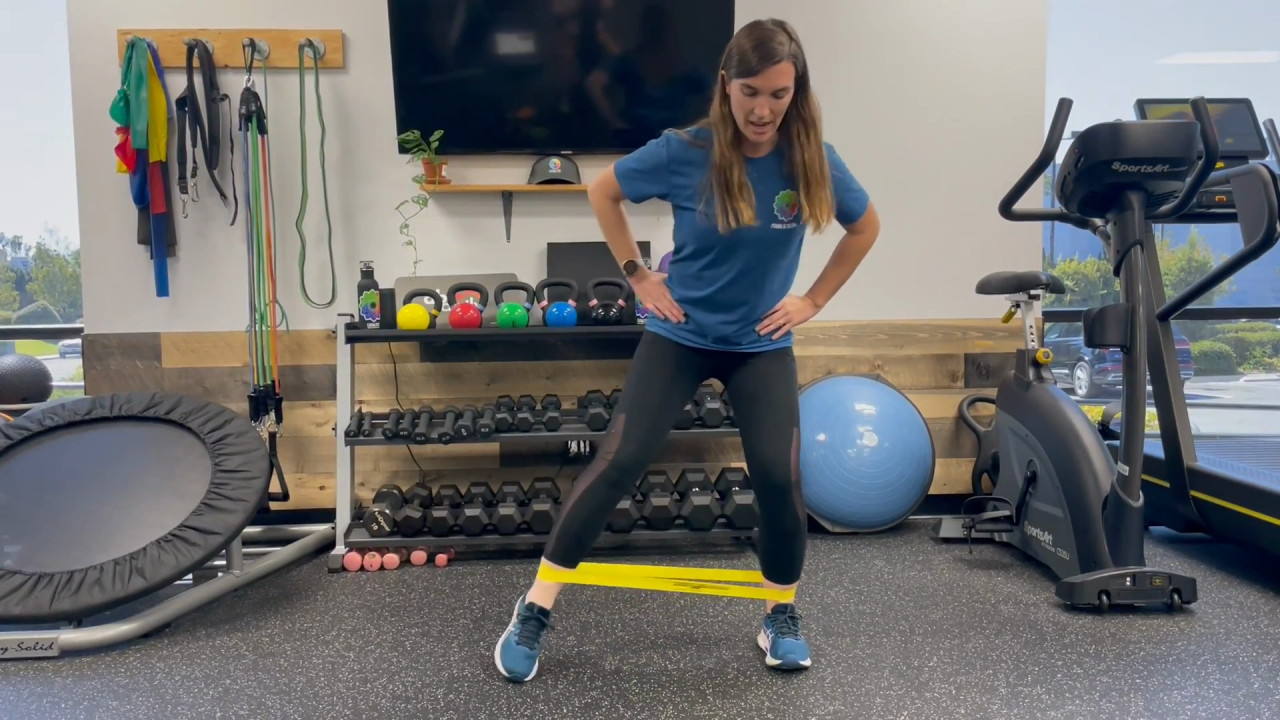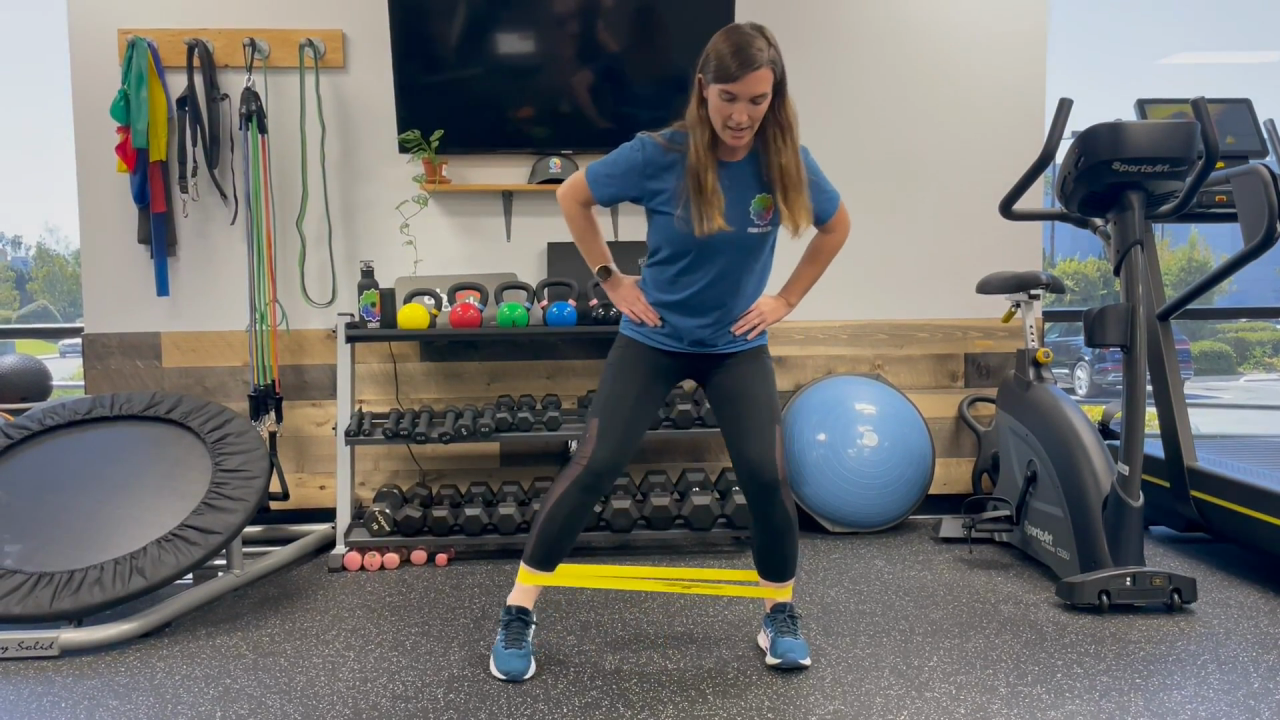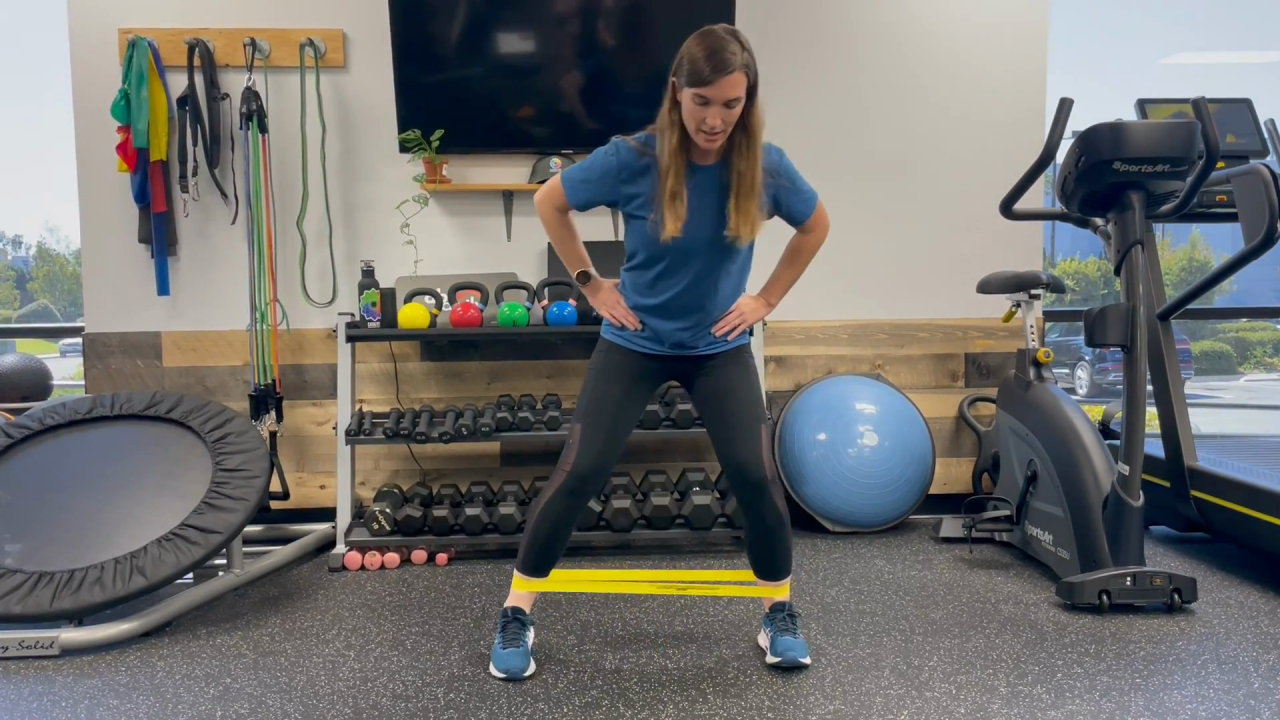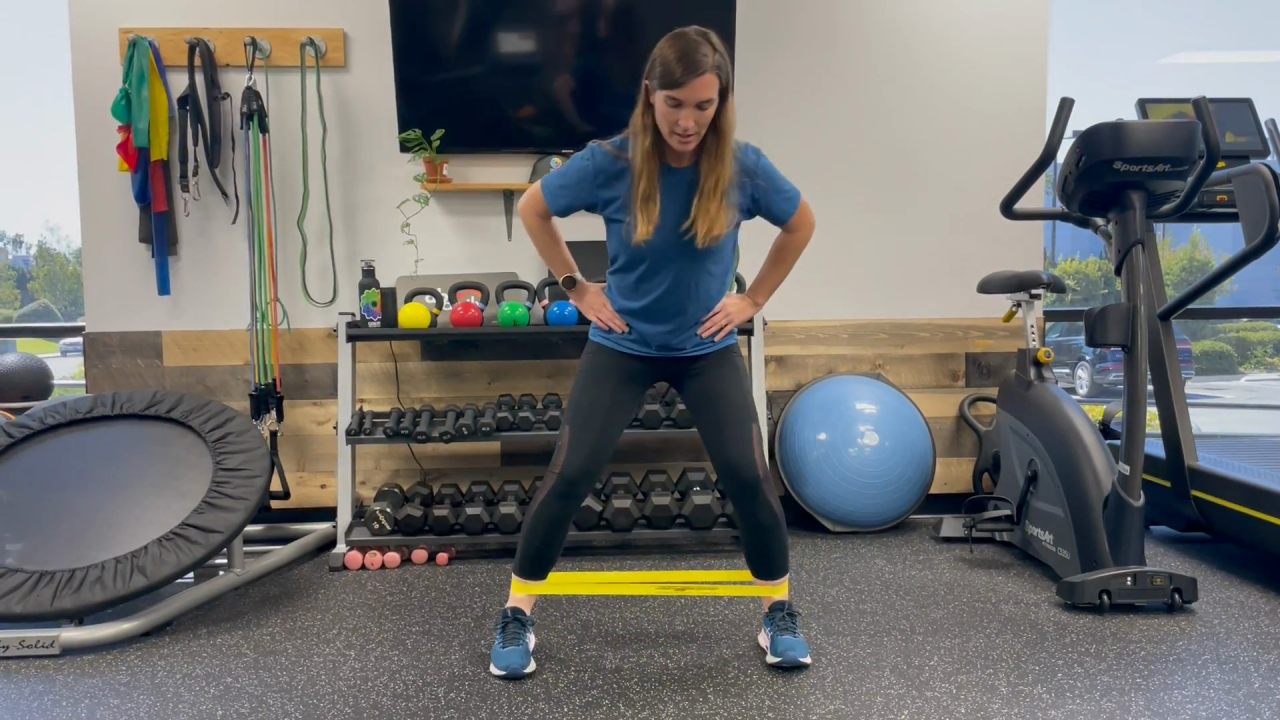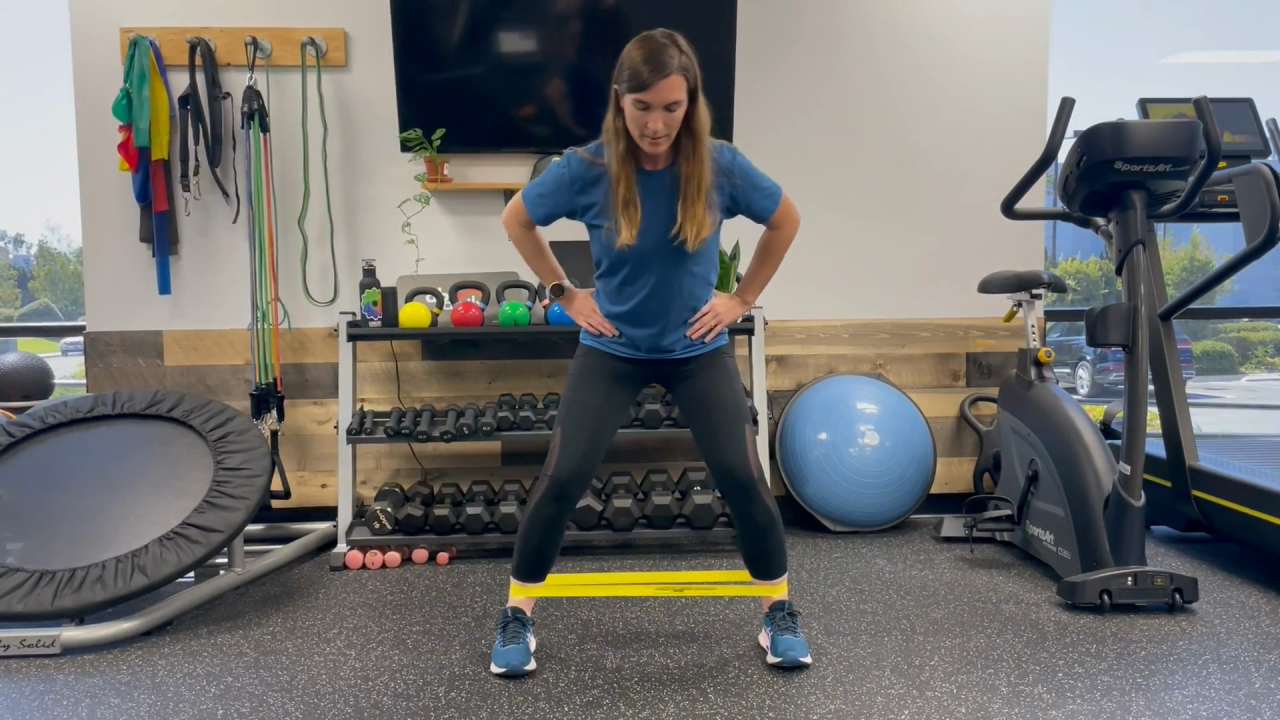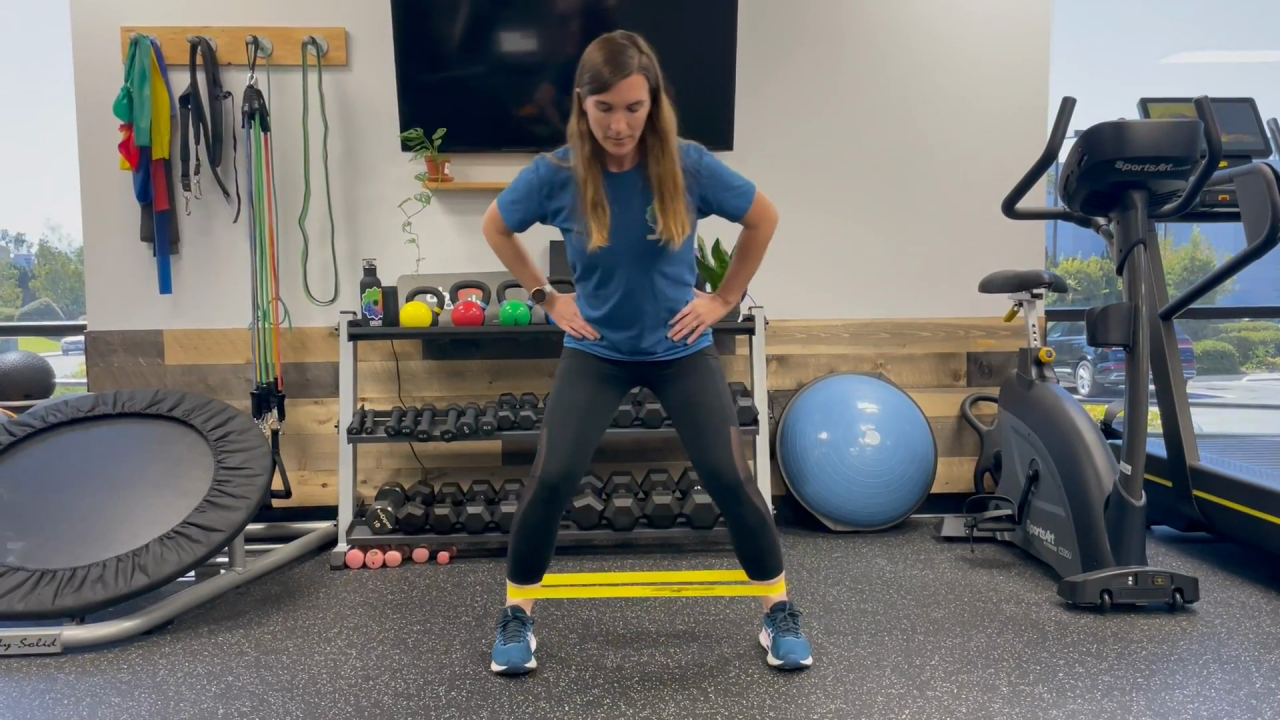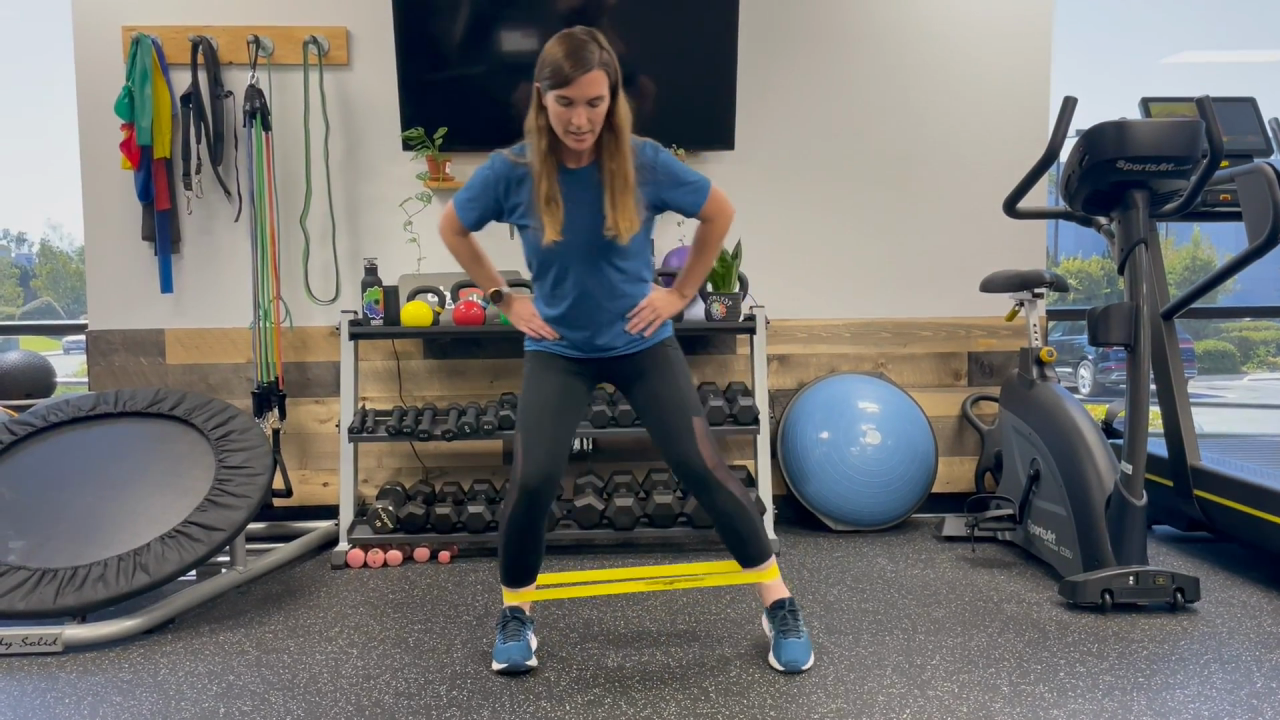
dt=0.2s
person 1, frame 1
left shoulder: (813, 163)
right shoulder: (684, 152)
left elbow: (866, 226)
right elbow: (602, 192)
left wrist: (813, 299)
right wrist: (637, 275)
left hip: (761, 344)
right hip: (677, 335)
left knee: (778, 477)
right knee: (619, 463)
left ankle: (781, 616)
right ankle: (535, 608)
person 1, frame 2
left shoulder: (788, 164)
right shoulder: (657, 156)
left elbow: (836, 226)
right elbow: (572, 197)
left wrist: (786, 299)
right wrist: (611, 280)
left hip: (738, 344)
right hip: (652, 338)
left knee: (766, 476)
right knee: (594, 467)
left ankle: (781, 614)
right ankle: (519, 608)
person 1, frame 3
left shoulder: (765, 166)
right shoulder: (632, 159)
left elbow: (816, 226)
right elbow: (549, 203)
left wrist: (767, 299)
right wrist: (591, 284)
left hip: (719, 345)
right hip: (634, 341)
left knee: (755, 475)
right knee: (580, 472)
left ankle: (779, 613)
right ankle: (516, 611)
person 1, frame 4
left shoulder: (742, 166)
right shoulder: (609, 163)
left elbow: (801, 224)
right elbow: (531, 210)
left wrist: (753, 299)
right wrist: (576, 287)
left hip: (707, 345)
right hip: (621, 343)
left knee: (747, 474)
right knee: (571, 475)
left ankle: (779, 612)
right ankle: (517, 613)
person 1, frame 5
left shoulder: (719, 165)
right shoulder: (585, 170)
left elbow: (786, 220)
right elbow: (516, 221)
left wrist: (742, 298)
right wrist: (564, 293)
left hip: (697, 347)
right hip: (611, 347)
left knee: (742, 476)
right knee: (564, 477)
left ankle: (779, 611)
right ankle: (517, 613)
person 1, frame 6
left shoulder: (687, 165)
right shoulder: (554, 175)
left elbow: (763, 218)
right elbow: (495, 229)
left wrist: (724, 299)
right wrist: (547, 297)
left hip: (680, 347)
right hip: (594, 350)
left knee: (729, 477)
right knee: (552, 478)
left ankle: (780, 610)
right ankle: (516, 614)
person 1, frame 7
left shoulder: (644, 162)
right shoulder: (511, 171)
left elbow: (719, 212)
right elbow: (452, 229)
left wrist: (682, 292)
right wrist: (506, 299)
left hip: (644, 342)
right hip: (557, 349)
left knee: (702, 470)
right knee: (534, 481)
left ankle: (781, 605)
right ankle: (513, 613)
